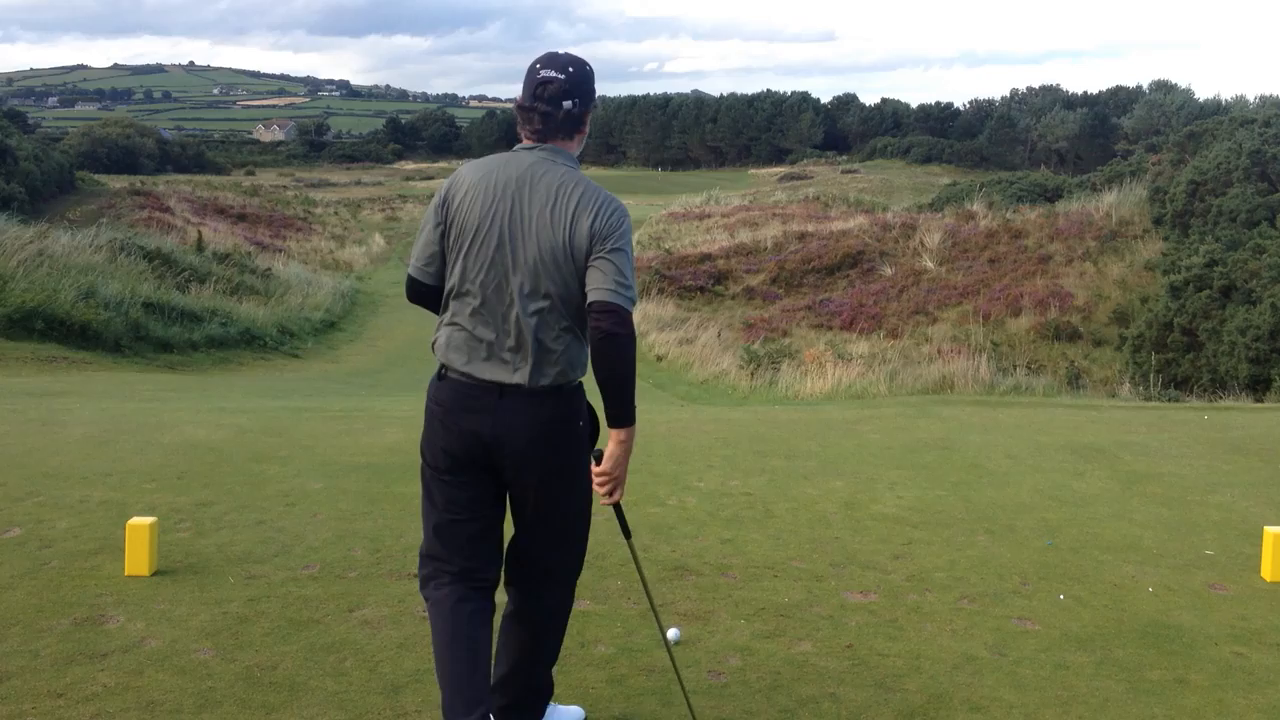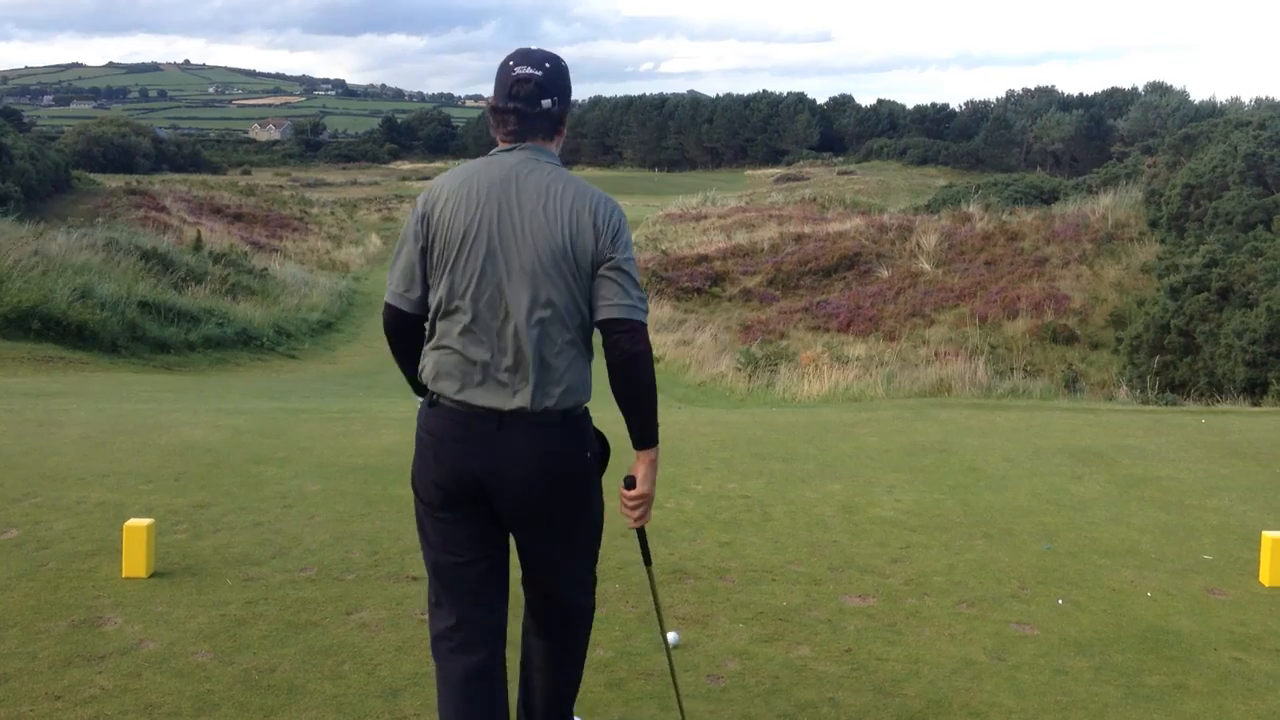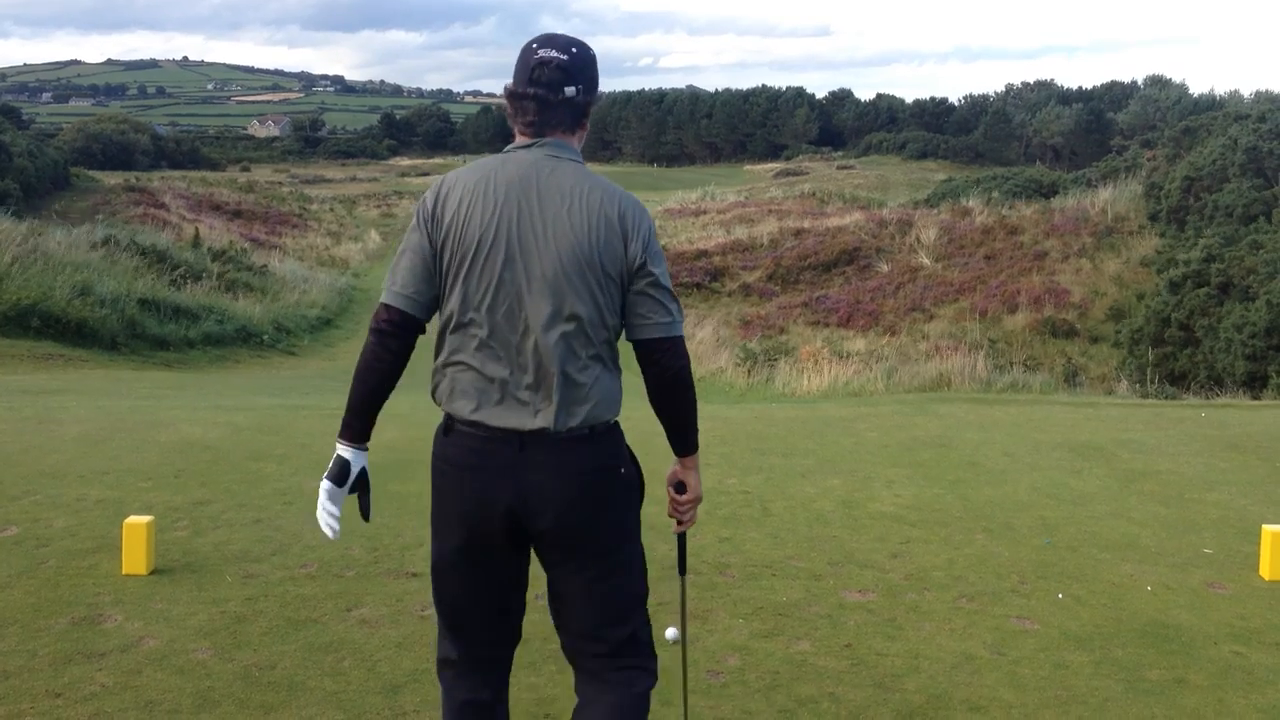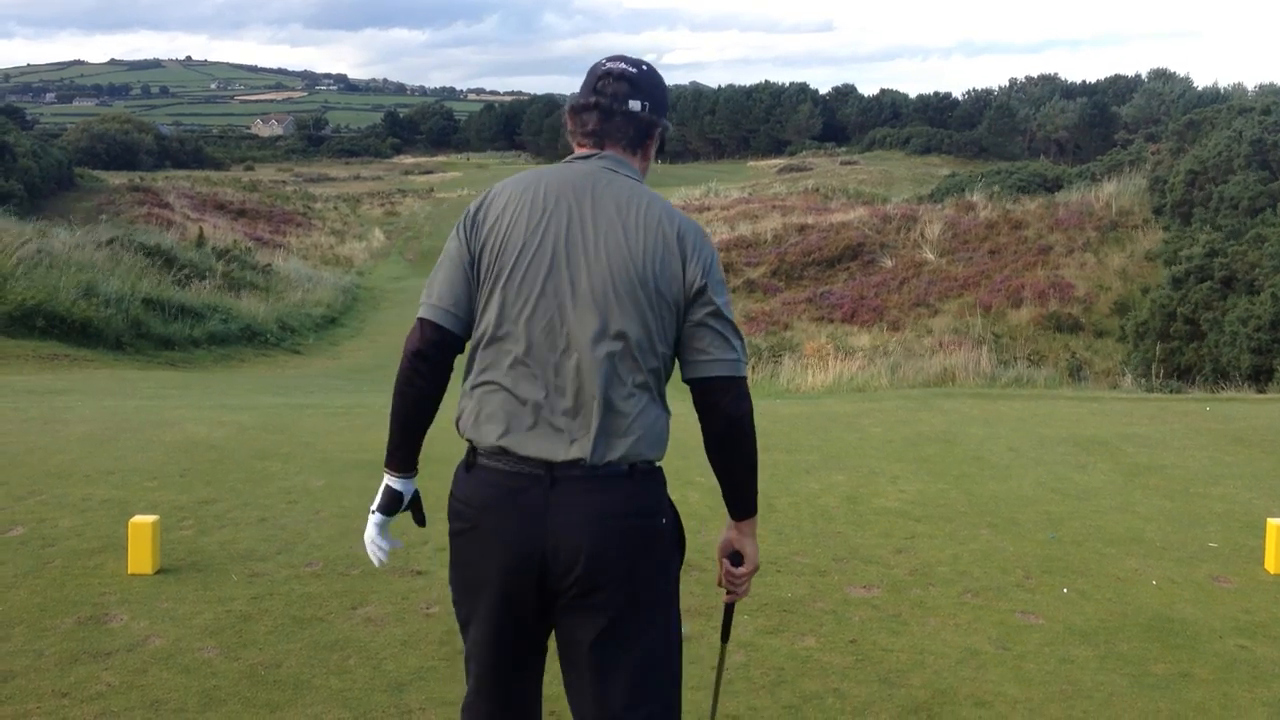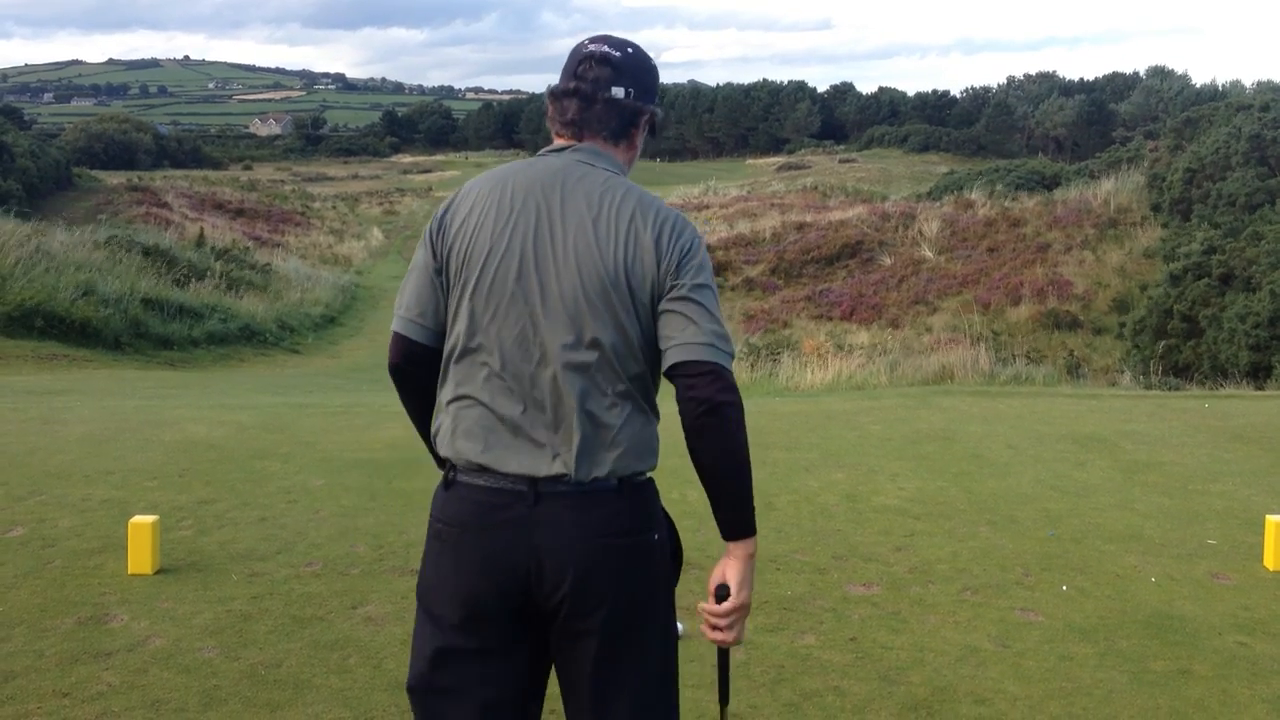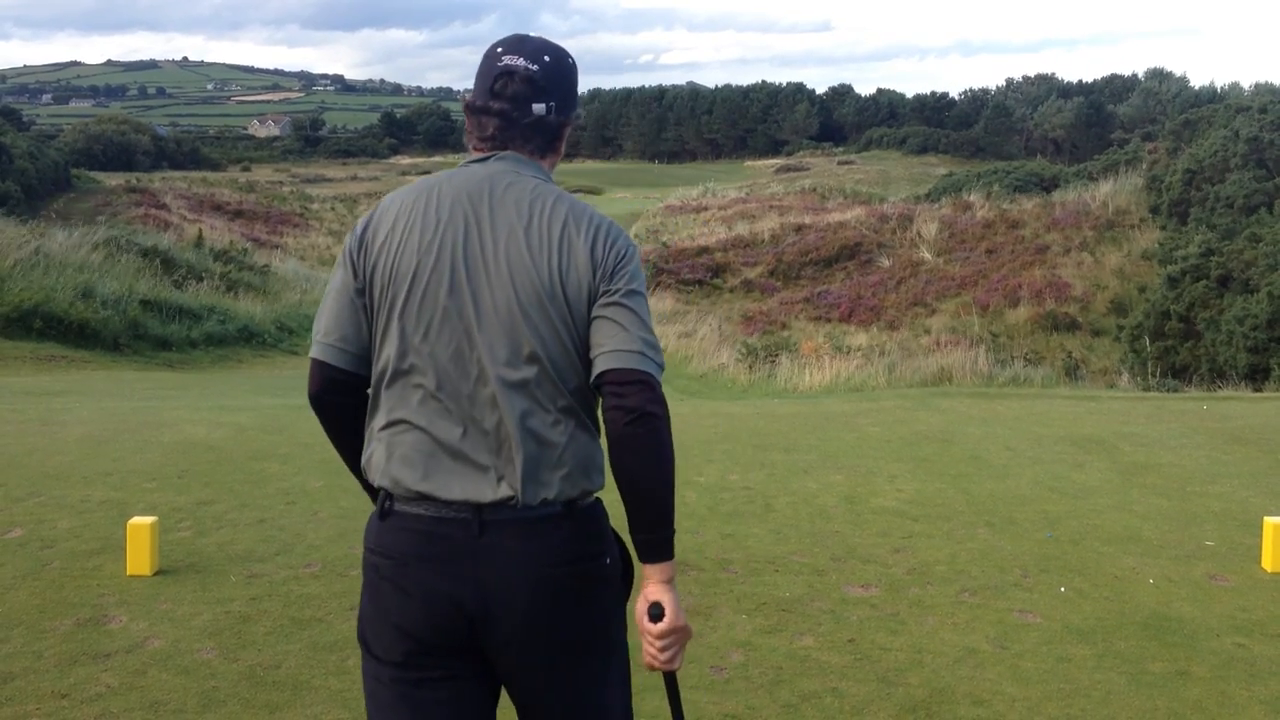
dt=0.3s
person 1, frame 1
left shoulder: (463, 182)
right shoulder: (599, 207)
left elbow: (419, 287)
right elbow: (611, 325)
right wrist: (621, 432)
left hip: (457, 403)
right hip: (546, 416)
left knee: (454, 571)
right knee: (543, 572)
person 1, frame 2
left shoulder: (441, 194)
right shoulder: (595, 211)
left elbow: (399, 320)
right elbow: (626, 342)
right wrist: (645, 451)
left hip: (451, 437)
right hip: (551, 442)
left knee: (463, 624)
right knee: (560, 602)
person 1, frame 3
left shoulder: (450, 195)
right shoulder: (622, 211)
left elbow: (391, 331)
right elbow: (663, 353)
left wrist: (352, 446)
right wrist: (687, 458)
left hip: (470, 459)
right hip: (581, 466)
left knee: (473, 655)
right knee: (612, 660)
person 1, frame 4
left shoulder: (496, 204)
right shoulder: (681, 236)
left elbow: (427, 350)
right elbow: (723, 396)
left wrist: (398, 473)
right wrist: (742, 520)
left hip: (493, 495)
right hip: (618, 510)
person 1, frame 5
left shoulder: (466, 203)
right shoulder: (664, 231)
left elbow: (407, 358)
right elbow: (708, 396)
right wrist: (739, 548)
left hip: (474, 518)
right hip: (605, 527)
person 1, frame 6
left shoulder: (386, 219)
right shoulder: (596, 238)
left elbow: (330, 386)
right elbow: (635, 408)
right wrist: (659, 572)
left hip: (412, 551)
right hip: (553, 553)
